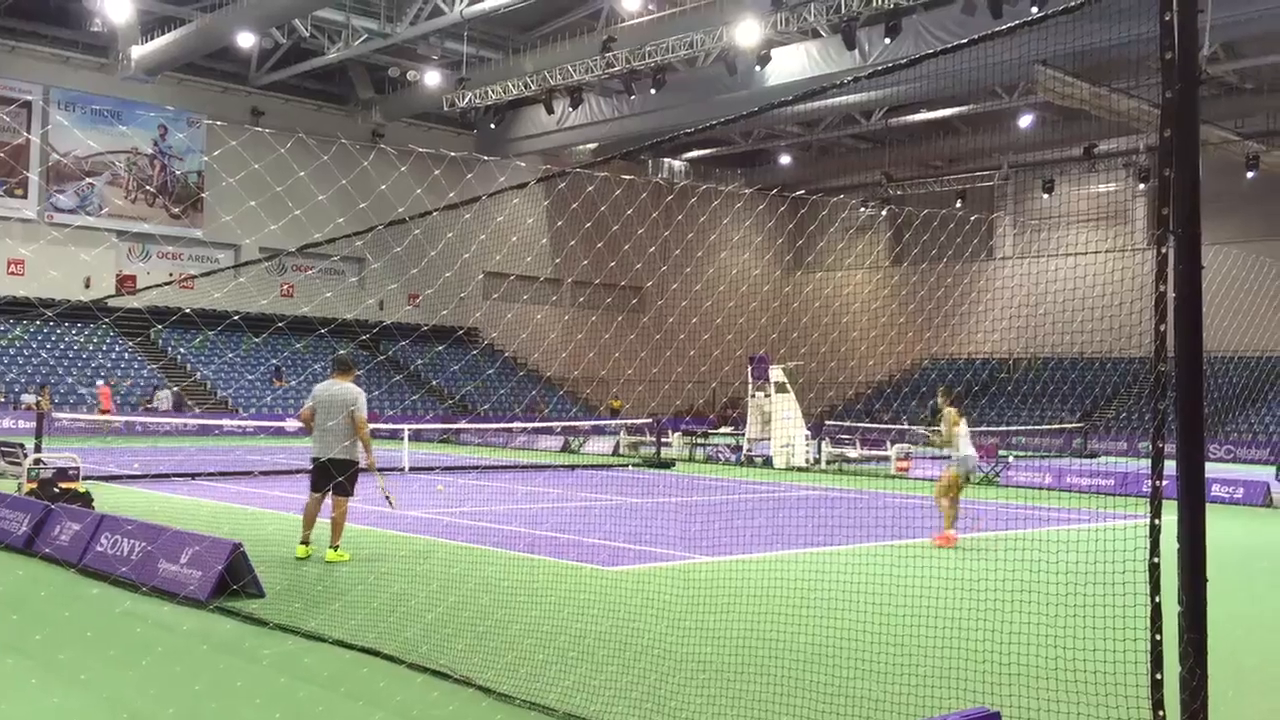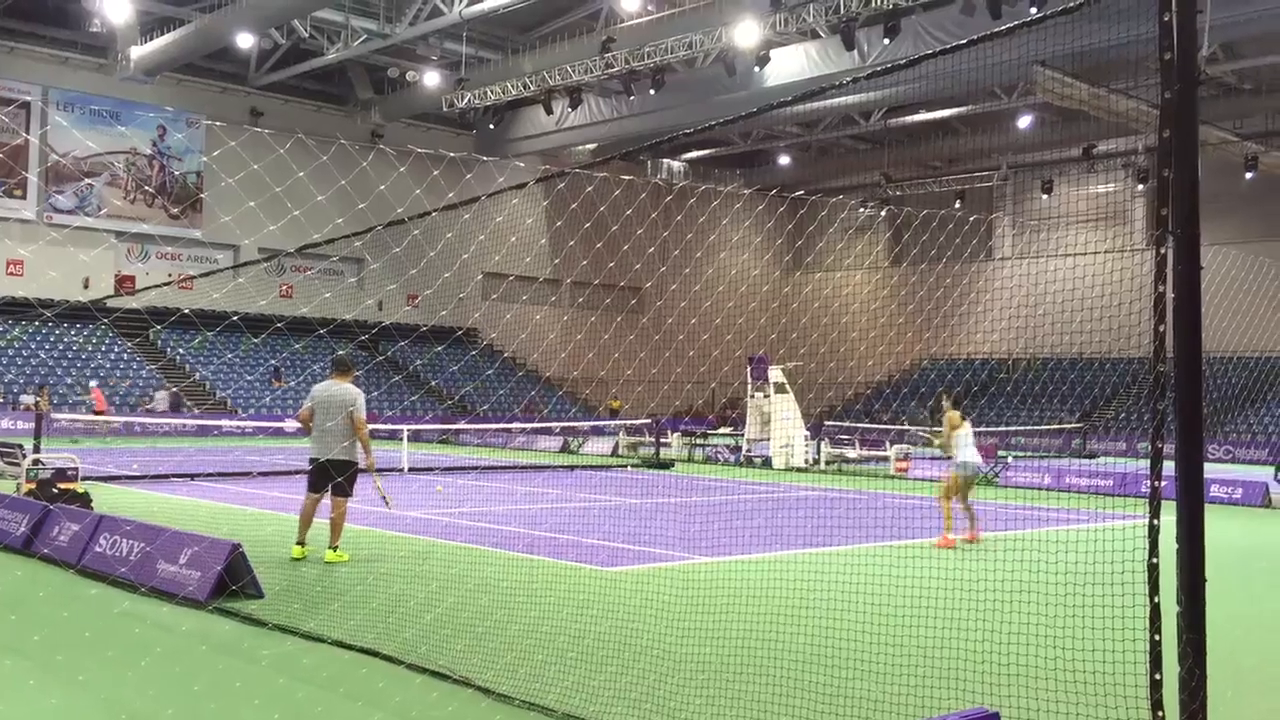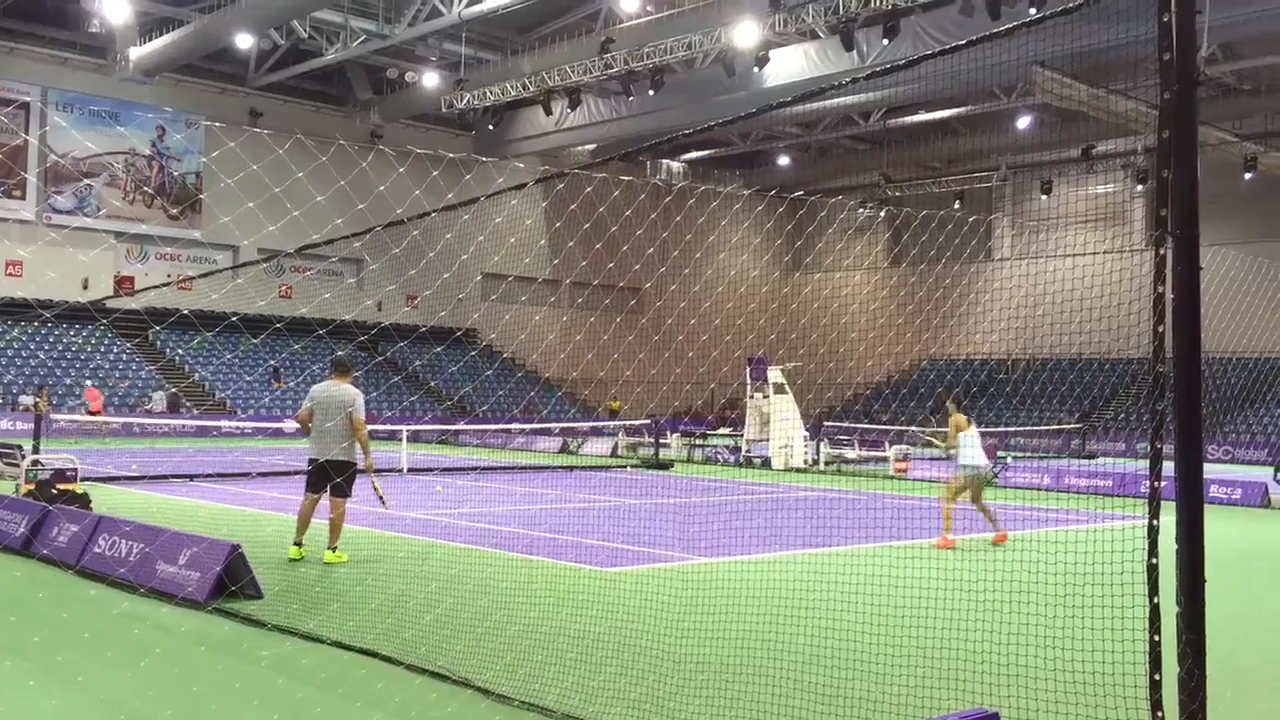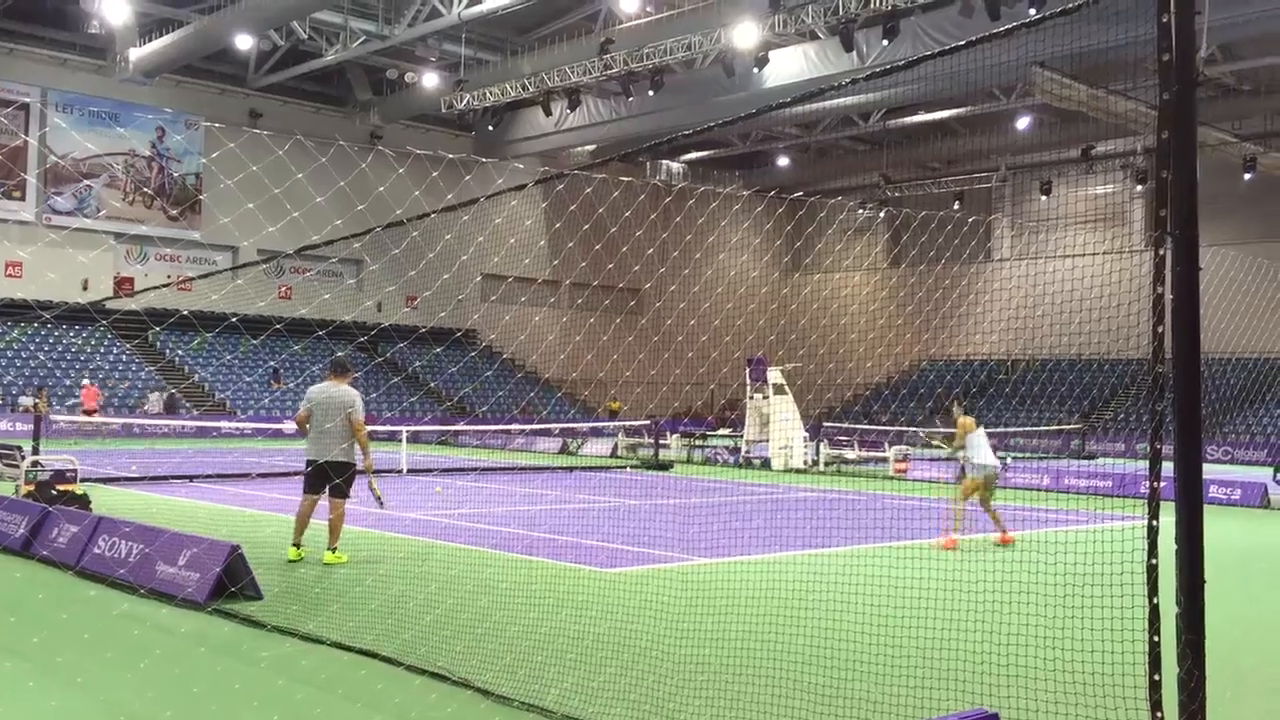
dt=0.1s
person 1, frame 1
left shoulder: (319, 389)
right shoulder: (356, 392)
left elbow: (305, 416)
right elbow: (361, 425)
right wrist: (369, 454)
left hip: (319, 453)
right hip: (346, 454)
left knee: (314, 498)
right knee: (340, 502)
left ankle: (303, 544)
right ankle: (333, 549)
person 1, frame 2
left shoulder: (317, 389)
right shoulder: (355, 393)
left elbow: (303, 417)
right elbow: (360, 426)
right wrist: (368, 455)
left hip: (318, 453)
right hip: (345, 455)
left knee: (312, 498)
right knee: (339, 502)
left ankle: (299, 545)
right ankle: (333, 550)
person 1, frame 3
left shoulder: (316, 390)
right shoulder: (354, 394)
left elbow: (302, 418)
right elbow: (359, 427)
right wrist: (367, 456)
left hip: (317, 455)
right hip: (343, 456)
left knee: (309, 499)
right knee: (338, 503)
left ankle: (296, 546)
right ankle: (332, 550)
person 1, frame 4
left shoulder: (313, 391)
right shoulder: (352, 395)
left elbow: (300, 419)
right elbow: (359, 427)
right wrist: (367, 456)
left hip: (315, 455)
right hip: (342, 457)
left knee: (308, 500)
right knee: (337, 504)
left ankle: (295, 547)
right ankle: (331, 551)
person 2, frame 1
left shoulder: (947, 413)
right shoulder: (957, 414)
left elbow: (946, 439)
left wrist: (937, 440)
right wrist: (942, 441)
left hip: (962, 459)
right hip: (969, 459)
left knee: (941, 494)
right knee: (953, 497)
left ankle: (948, 534)
right ankle: (948, 532)
person 2, frame 2
left shoulder: (949, 417)
right shoulder: (963, 418)
left elbow: (946, 442)
left wrist: (939, 443)
right wrist: (949, 449)
left hip: (963, 463)
right hip: (975, 463)
left knee: (945, 497)
right knee: (963, 499)
left ankle: (948, 537)
right ankle: (973, 533)
person 2, frame 3
left shoulder: (954, 419)
right shoulder: (969, 421)
left elbow: (950, 443)
left wrist: (946, 445)
right wrist: (955, 451)
left hip: (969, 467)
right hip: (983, 466)
left knee: (948, 499)
right knee: (977, 501)
left ankle: (947, 537)
right ankle: (1000, 533)
person 2, frame 4
left shoulder: (962, 421)
right shoulder: (975, 423)
left elbow: (958, 444)
left wrist: (953, 447)
right wrist: (965, 456)
left hip: (982, 467)
right hip: (994, 467)
left knee: (960, 499)
right knee: (985, 504)
left ankle: (953, 537)
right ankle: (1005, 534)
